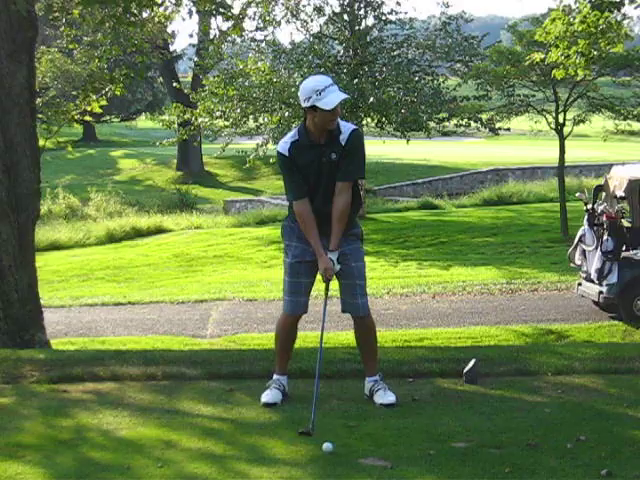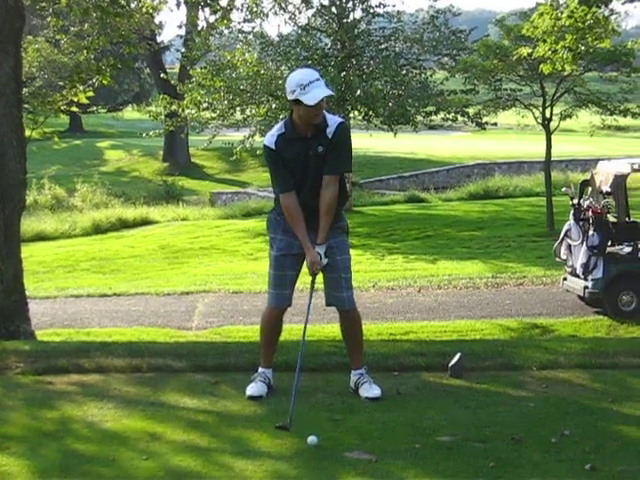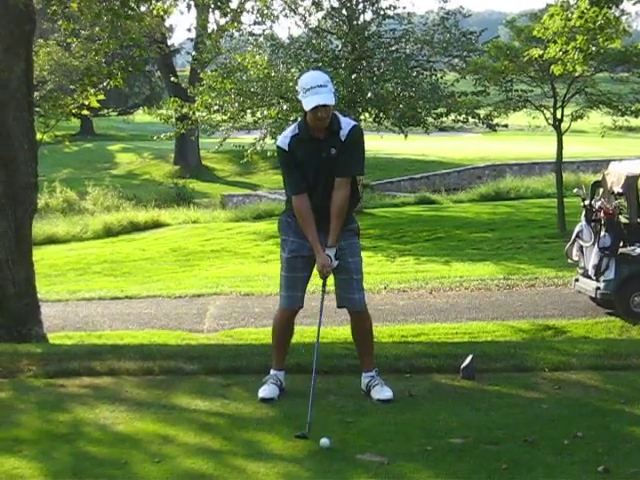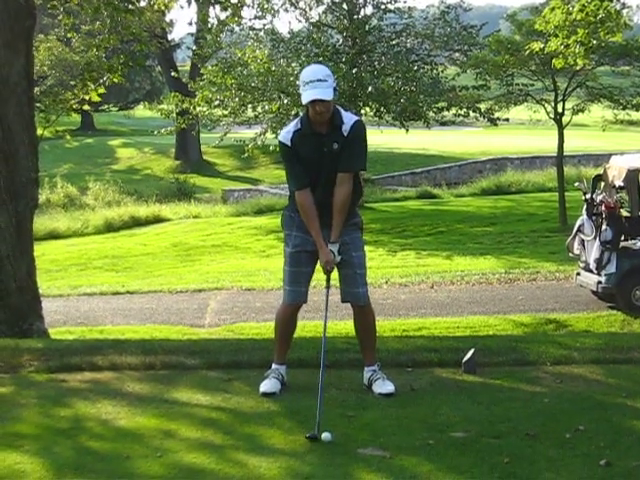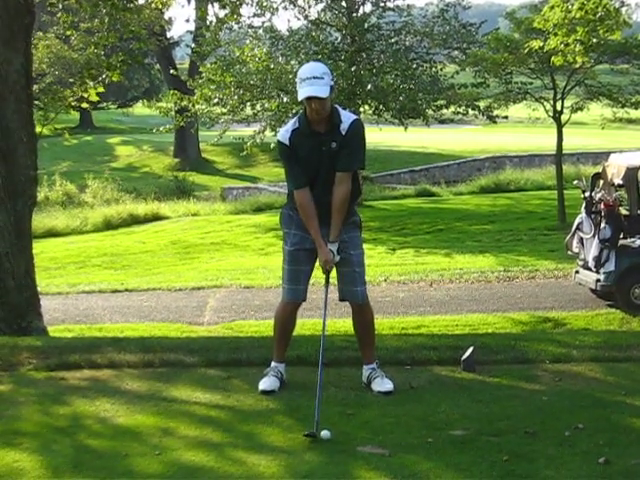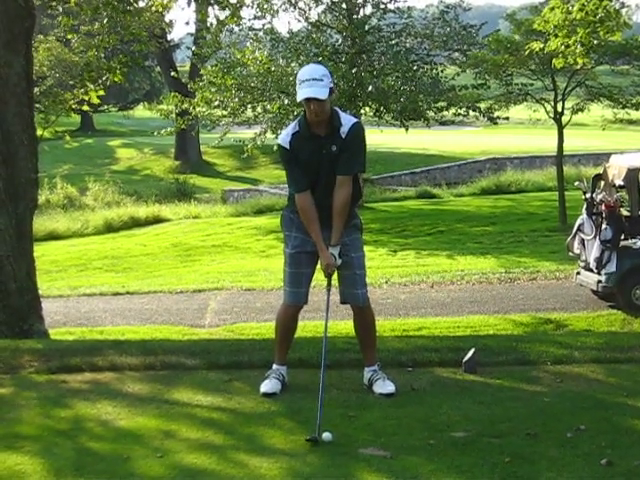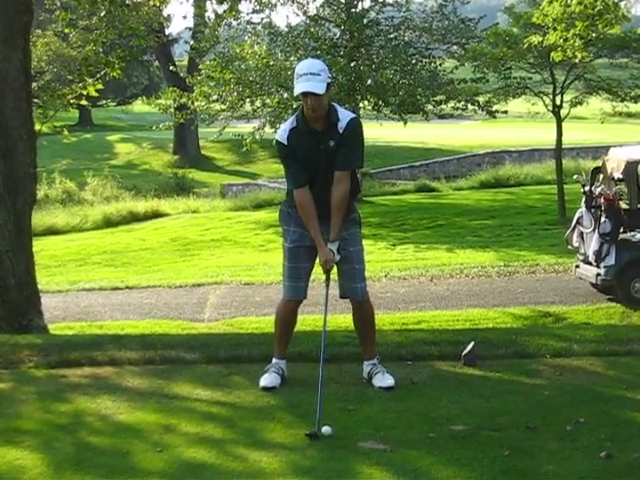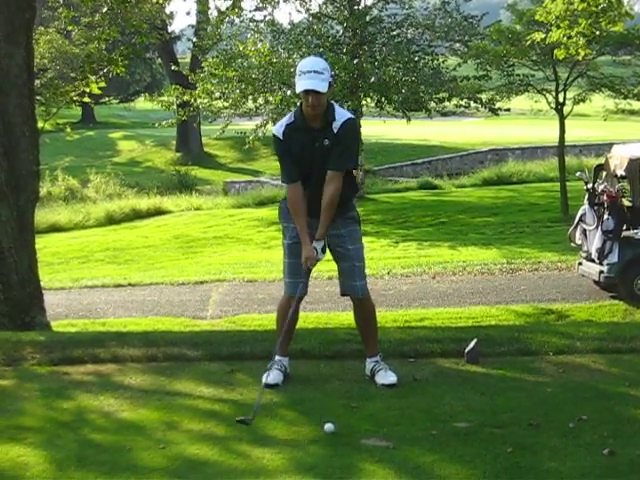
dt=0.4s
person 1, frame 1
left shoulder: (350, 136)
right shoulder: (288, 148)
left elbow: (343, 195)
right elbow: (300, 204)
left wrist: (334, 249)
right wrist: (319, 254)
left hip: (345, 232)
right hip: (302, 233)
left knee: (360, 310)
right knee: (291, 311)
left ankle: (373, 380)
right ankle: (279, 379)
person 1, frame 2
left shoulder: (337, 129)
right shoulder: (275, 141)
left elbow: (330, 188)
right elbow: (287, 197)
left wrist: (321, 242)
right wrist: (307, 247)
left hip: (331, 225)
right hip: (287, 226)
left knee: (346, 303)
right knee: (276, 304)
left ankle: (359, 373)
right ankle: (264, 371)
person 1, frame 3
left shoulder: (350, 132)
right shoulder: (288, 142)
left elbow: (341, 190)
right elbow: (299, 199)
left wrist: (332, 245)
right wrist: (317, 250)
left hip: (342, 227)
right hip: (298, 228)
left knee: (356, 304)
right knee: (288, 305)
left ankle: (369, 375)
right ankle: (276, 373)
person 1, frame 4
left shoulder: (353, 127)
right shoulder: (290, 137)
left elbow: (344, 185)
right elbow: (302, 194)
left wrist: (334, 240)
right wrist: (320, 245)
left hip: (345, 221)
right hip: (301, 223)
left knee: (360, 299)
right knee: (291, 300)
left ankle: (372, 369)
right ankle: (278, 368)
person 1, frame 5
left shoulder: (351, 126)
right shoulder: (288, 136)
left elbow: (343, 185)
right elbow: (301, 192)
left wrist: (334, 240)
right wrist: (320, 244)
left hip: (343, 219)
right hip: (300, 221)
left knee: (359, 297)
right knee: (291, 299)
left ankle: (371, 367)
right ankle: (277, 366)
person 1, frame 6
left shoulder: (351, 129)
right shoulder: (289, 140)
left elbow: (343, 188)
right elbow: (302, 196)
left wrist: (335, 243)
right wrist: (321, 248)
left hip: (345, 222)
right hip: (301, 224)
left knee: (360, 300)
right knee: (292, 301)
left ankle: (372, 369)
right ankle: (278, 368)
person 1, frame 7
left shoulder: (349, 125)
right shoulder: (287, 136)
left elbow: (341, 184)
right elbow: (301, 192)
left wrist: (334, 239)
right wrist: (319, 245)
left hip: (343, 217)
right hip: (299, 219)
left knee: (359, 294)
right knee: (292, 296)
left ankle: (371, 363)
right ankle: (278, 362)
person 1, frame 8
left shoulder: (345, 125)
right shoulder: (284, 130)
left elbow: (333, 184)
right elbow: (293, 188)
left wrist: (320, 237)
right wrist: (304, 240)
left hip: (341, 215)
right hip: (299, 215)
left knee: (359, 292)
right knee: (291, 292)
left ankle: (374, 360)
right ankle: (280, 360)
